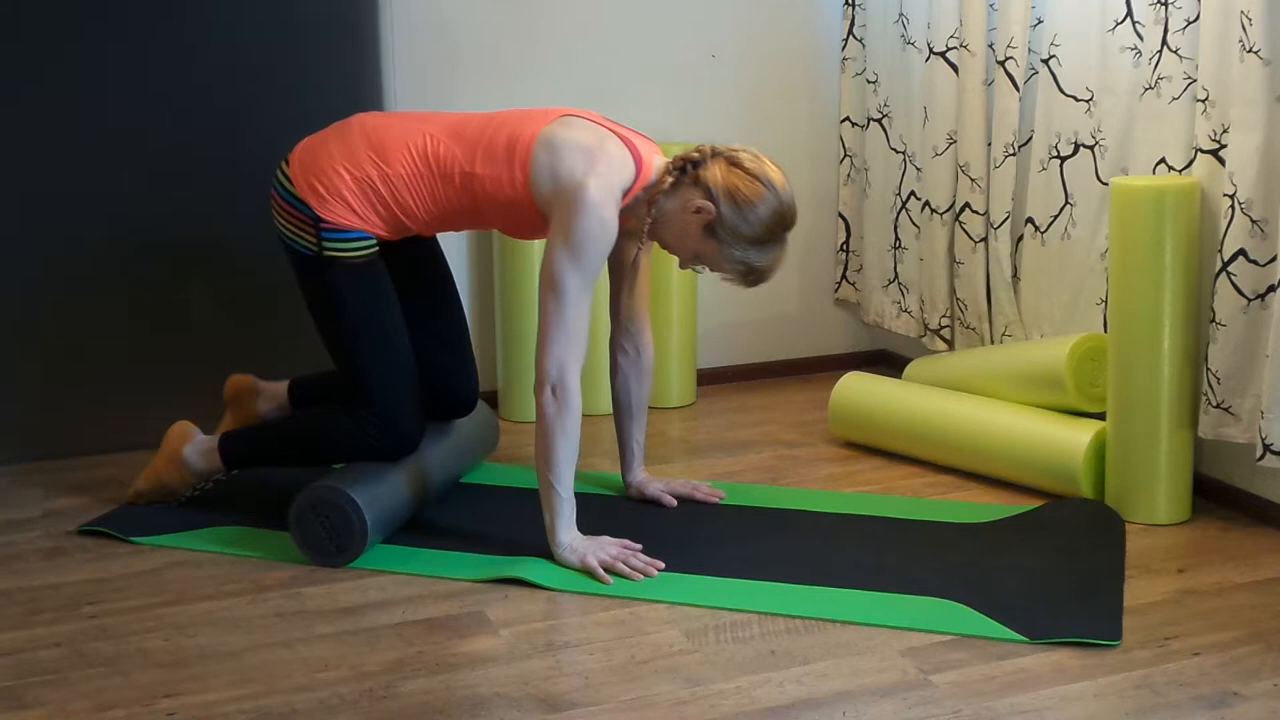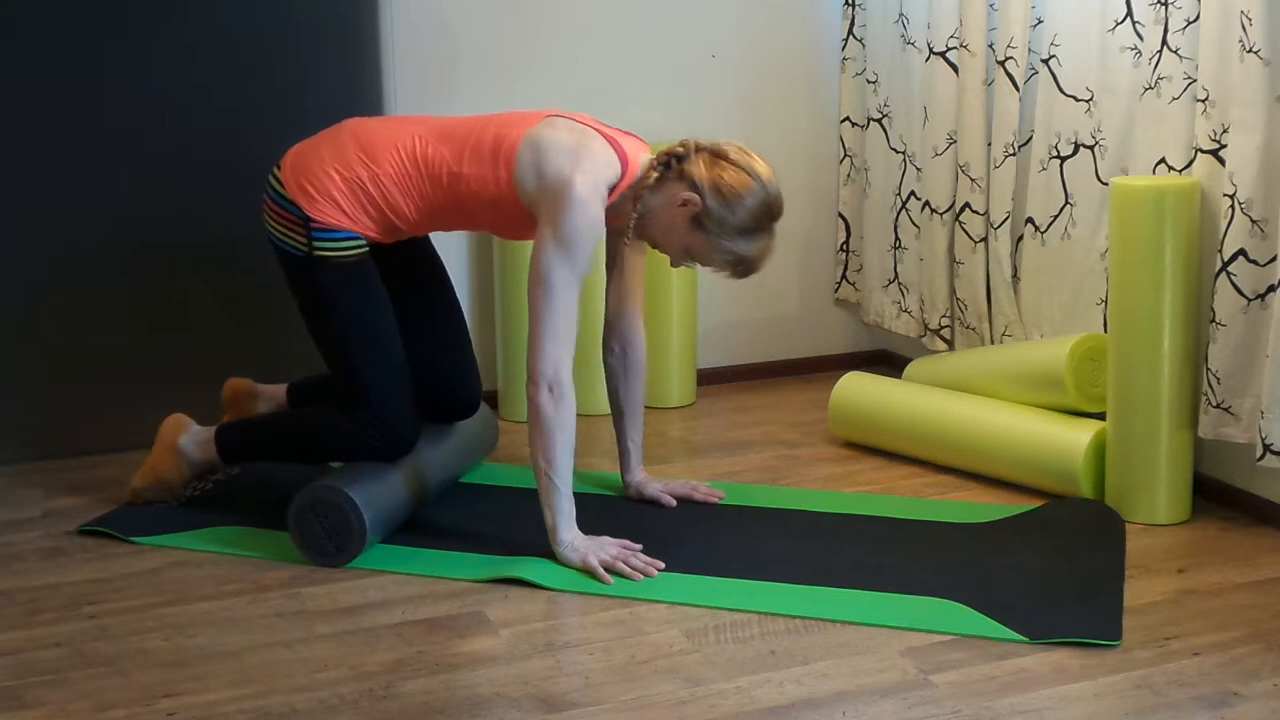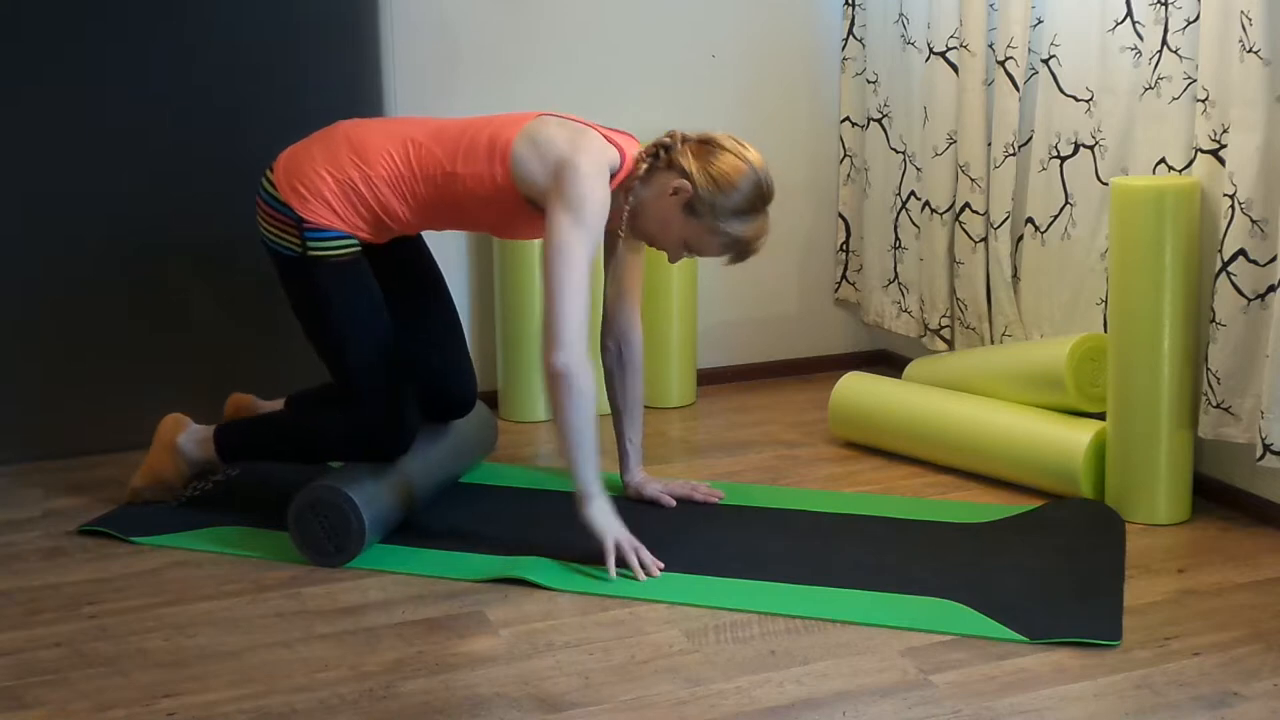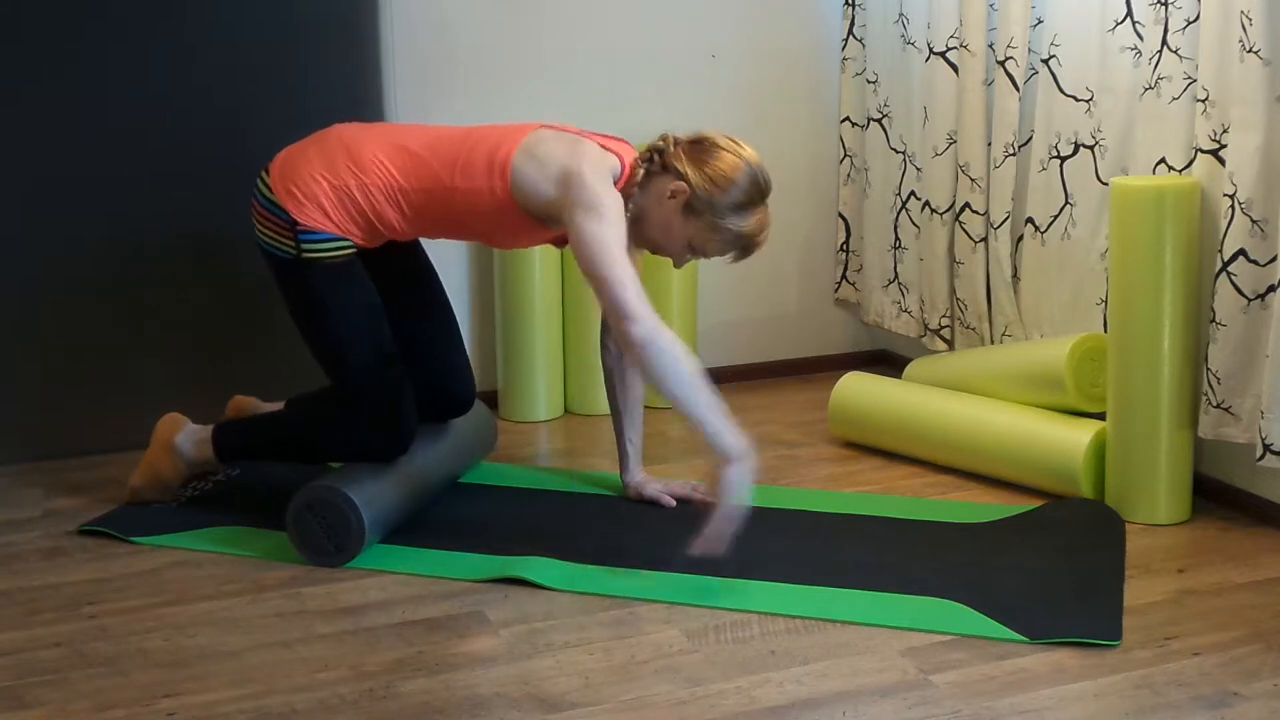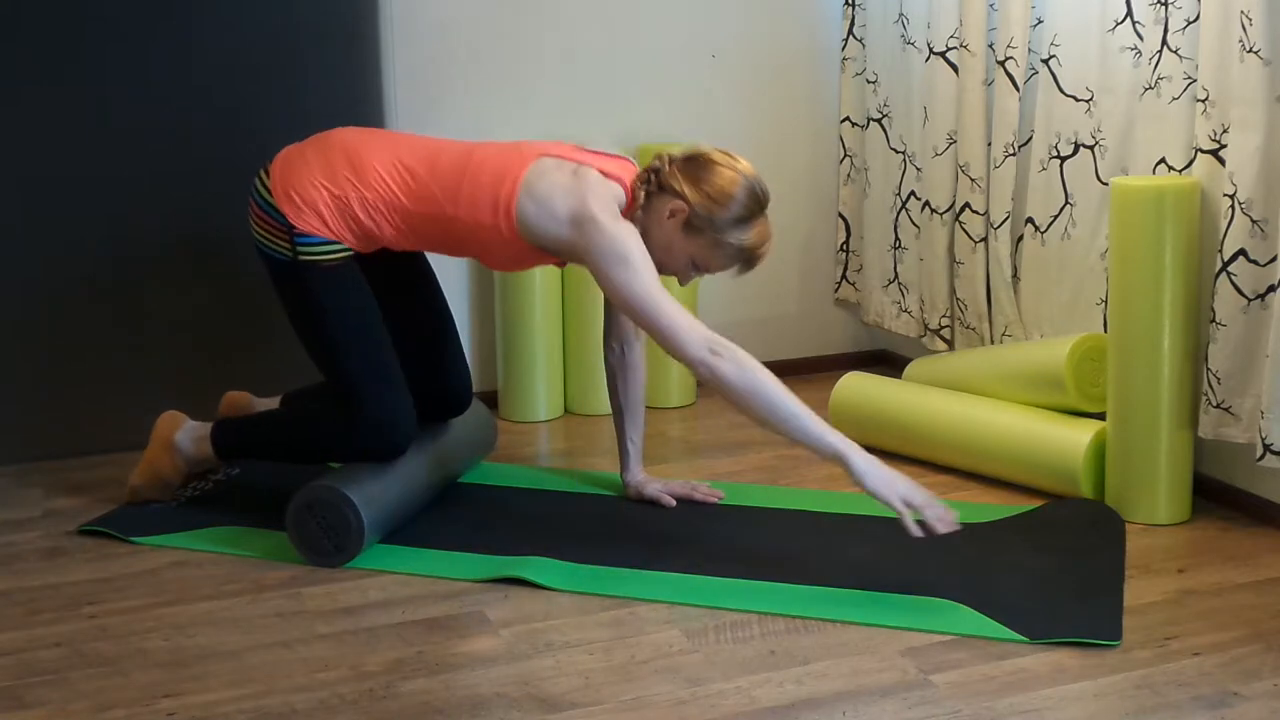
dt=0.2s
person 1, frame 1
left shoulder: (650, 184)
right shoulder: (598, 194)
left elbow: (633, 338)
right elbow: (557, 380)
left wrist: (636, 472)
right wrist: (563, 535)
left hip: (380, 190)
right hip: (331, 192)
left knee: (450, 396)
right knee: (391, 427)
left ankle: (268, 399)
right ankle: (199, 455)
person 1, frame 2
left shoulder: (637, 184)
right shoulder: (584, 190)
left elbow: (626, 334)
right elbow: (549, 379)
left wrist: (635, 471)
right wrist: (565, 534)
left hip: (376, 201)
right hip: (320, 195)
left knee: (454, 397)
right knee: (387, 428)
left ankle: (264, 400)
right ankle: (196, 444)
person 1, frame 3
left shoulder: (633, 182)
right shoulder: (588, 178)
left elbow: (620, 332)
right elbow: (566, 359)
left wrist: (633, 471)
right wrist: (594, 505)
left hip: (371, 204)
right hip: (315, 196)
left knee: (451, 399)
right knee: (387, 429)
left ankle: (264, 412)
right ankle: (195, 443)
person 1, frame 4
left shoulder: (626, 186)
right shoulder: (587, 192)
left elbow: (622, 328)
right elbow: (639, 330)
left wrist: (636, 469)
right wrist: (733, 453)
left hip: (364, 209)
right hip: (316, 204)
left knee: (449, 400)
right knee: (375, 435)
left ankle: (264, 418)
right ankle: (193, 445)
person 1, frame 5
left shoulder: (631, 189)
right shoulder: (599, 218)
left elbow: (624, 334)
right elbow: (709, 356)
left wrist: (634, 470)
right wrist: (856, 460)
left hip: (358, 182)
right hip: (306, 203)
left knee: (444, 400)
right knee: (383, 428)
left ankle: (258, 409)
right ankle: (195, 440)
